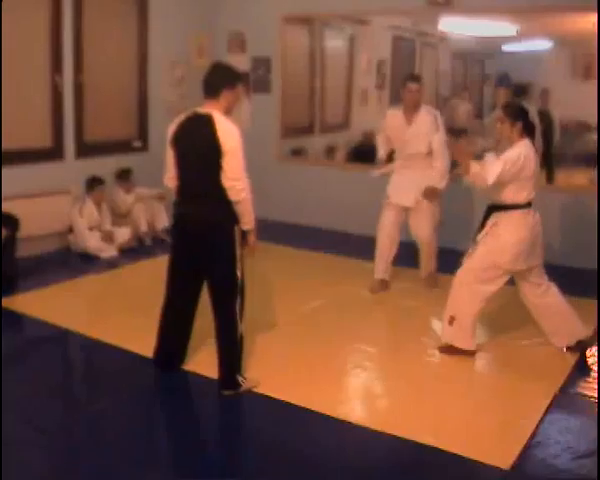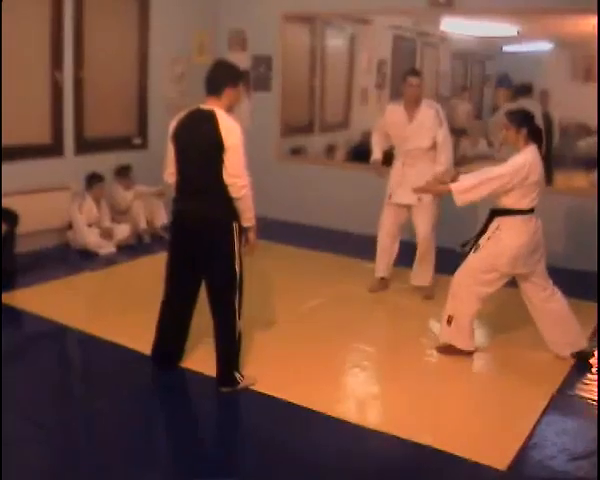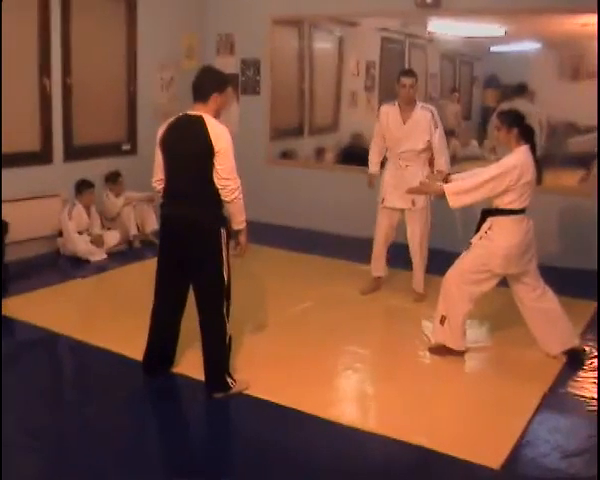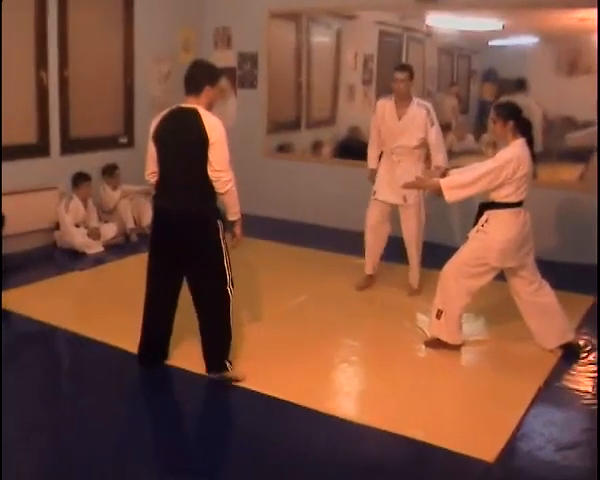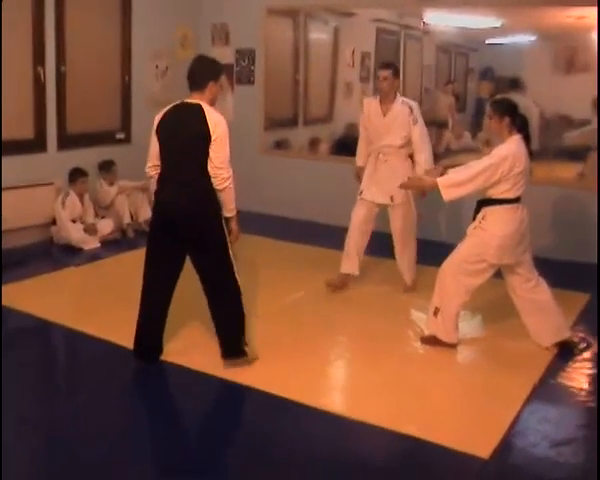
dt=0.2s
person 1, frame 1
left shoulder: (180, 126)
right shoulder: (226, 129)
left elbow: (172, 178)
right elbow: (237, 186)
right wrist: (249, 226)
left hip: (185, 218)
right hip: (218, 222)
left knee: (181, 291)
right knee: (227, 298)
left ankle: (167, 357)
right ankle: (230, 377)
person 1, frame 2
left shoulder: (180, 122)
right shoulder: (228, 126)
left elbow: (171, 174)
right elbow: (238, 183)
right wrist: (249, 223)
left hip: (184, 214)
right hip: (217, 219)
left knee: (179, 288)
right knee: (225, 295)
left ankle: (165, 355)
right ankle: (228, 374)
person 1, frame 3
left shoulder: (168, 129)
right shoulder: (216, 131)
left elbow: (159, 181)
right elbow: (229, 186)
right wrist: (240, 227)
left hip: (172, 220)
right hip: (205, 224)
left knee: (168, 293)
right knee: (213, 300)
left ankle: (156, 361)
right ankle: (218, 379)
person 1, frame 4
left shoulder: (161, 122)
right shoulder: (211, 124)
left elbow: (152, 173)
right elbow: (222, 178)
right wrist: (235, 218)
left hip: (165, 212)
right hip: (199, 215)
left knee: (161, 285)
right knee: (215, 287)
left ankle: (151, 353)
right ankle: (218, 362)
person 1, frame 5
left shoulder: (164, 117)
right shoulder: (214, 120)
left elbow: (153, 168)
right elbow: (220, 175)
right wrist: (231, 215)
left hip: (166, 206)
right hip: (200, 209)
left knee: (157, 278)
right knee: (222, 279)
left ankle: (146, 347)
right ankle: (234, 348)
person 2, frame 1
left shoulder: (517, 155)
right shoulder: (525, 150)
left elbow: (488, 179)
right elbow: (496, 172)
left wrist: (467, 163)
right wrist: (471, 165)
left hip: (508, 227)
right hip: (524, 223)
left knee: (468, 279)
right knee: (537, 284)
left ankle: (460, 341)
right ankle: (574, 337)
person 2, frame 2
left shoulder: (523, 163)
right shoulder: (530, 157)
left elbow: (486, 181)
right elbow: (491, 176)
left wrist: (442, 188)
right wrist: (455, 181)
left hip: (509, 233)
right hip: (527, 230)
left knee: (466, 282)
right knee: (541, 290)
left ankle: (458, 342)
right ankle: (572, 344)
person 2, frame 3
left shoulder: (515, 163)
right shoulder: (523, 158)
left elbow: (479, 184)
right elbow: (484, 174)
left wrist: (436, 189)
right wrist: (447, 179)
left hip: (502, 232)
right hip: (518, 230)
left knee: (457, 281)
right knee: (532, 289)
left ankle: (451, 341)
right ankle: (565, 343)
person 2, frame 4
left shoulder: (511, 156)
right shoulder: (520, 151)
left elbow: (476, 178)
right elbow: (481, 169)
left wrist: (431, 184)
right wrist: (444, 175)
left hip: (499, 226)
right hip: (515, 223)
left knee: (454, 274)
right knee: (529, 282)
left ankle: (447, 335)
right ankle: (560, 337)
person 2, frame 5
left shoulder: (507, 152)
right shoulder: (516, 147)
left elbow: (474, 176)
right elbow: (478, 168)
left wrist: (428, 183)
right wrist: (441, 175)
left hip: (496, 222)
right hip: (513, 219)
left knee: (453, 272)
right knee: (526, 280)
left ankle: (443, 333)
right ankle: (556, 334)
person 3, frame 1
left shoulder: (432, 117)
right shoulder: (392, 115)
left elbow: (441, 153)
right elbow: (384, 139)
left wrist: (436, 184)
right wrist: (381, 159)
left hip: (425, 178)
right hip: (399, 176)
left knee: (425, 233)
right knee: (386, 228)
left ankle: (429, 271)
right ankle: (381, 277)
person 3, frame 2
left shoulder: (434, 111)
right shoulder: (392, 111)
left elbow: (445, 146)
right elbow: (379, 133)
left wrist: (442, 177)
right wrist: (377, 155)
left hip: (426, 173)
right hip: (400, 173)
left knee: (424, 233)
right knee: (387, 227)
left ankle: (424, 281)
right ankle: (382, 275)
person 3, frame 3
left shoulder: (429, 113)
right shoulder: (386, 111)
left elbow: (440, 148)
right elbow: (378, 141)
right wrist: (373, 169)
left hip: (418, 176)
right hip: (392, 175)
left knee: (418, 236)
right knee: (382, 230)
left ankle: (419, 285)
right ankle: (377, 276)
person 3, frame 4
left shoulder: (424, 110)
right shoulder: (382, 105)
left elbow: (436, 144)
right wrist: (372, 166)
left hip: (412, 172)
right hip: (386, 170)
left knee: (413, 231)
right knee: (374, 223)
left ankle: (414, 279)
right ankle: (370, 273)
person 3, frame 5
left shoulder: (409, 108)
right shoulder: (368, 105)
left elbow: (421, 144)
right wrist: (360, 164)
left hip: (399, 171)
right hip: (374, 169)
left knee: (403, 228)
right knee: (358, 221)
left ankle: (408, 276)
right ankle: (346, 273)
